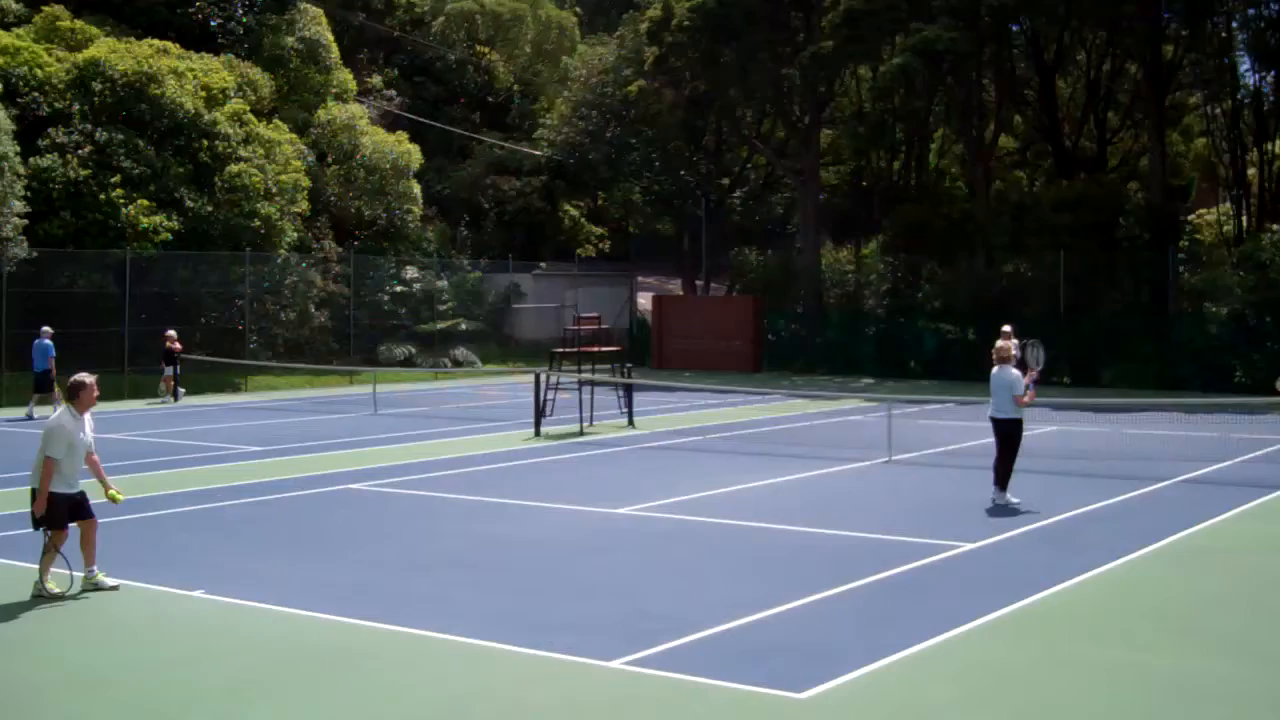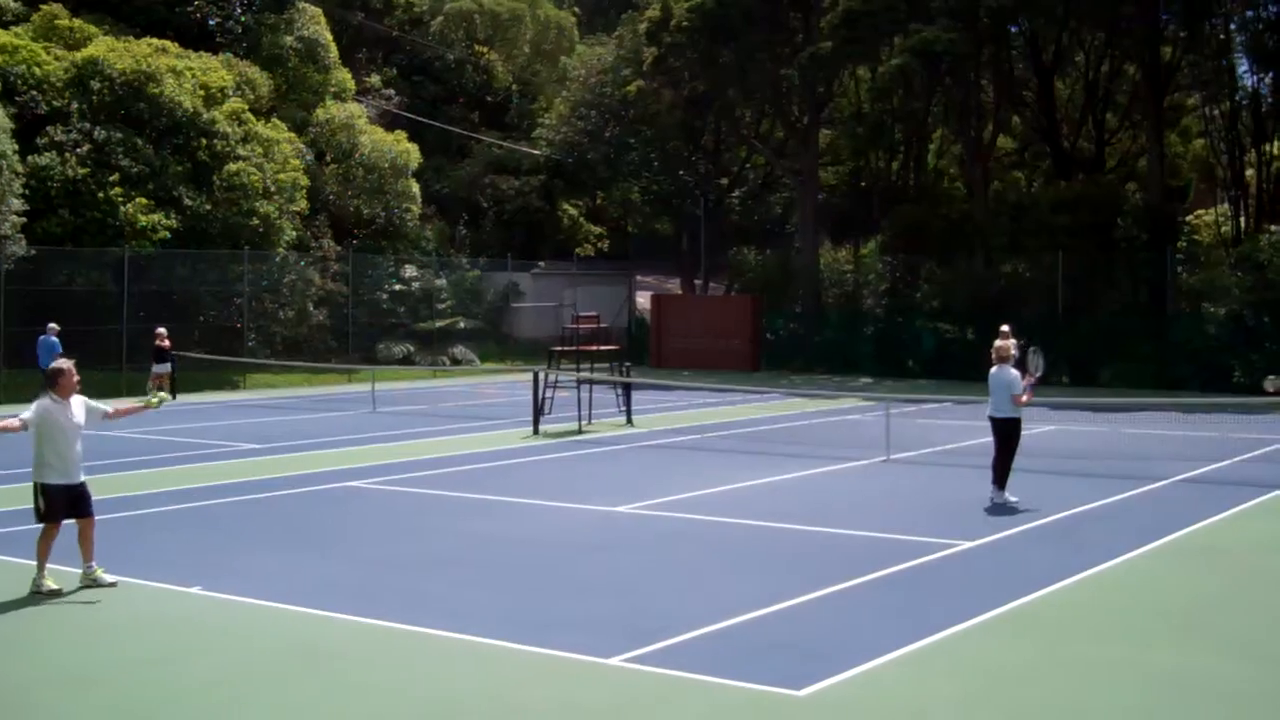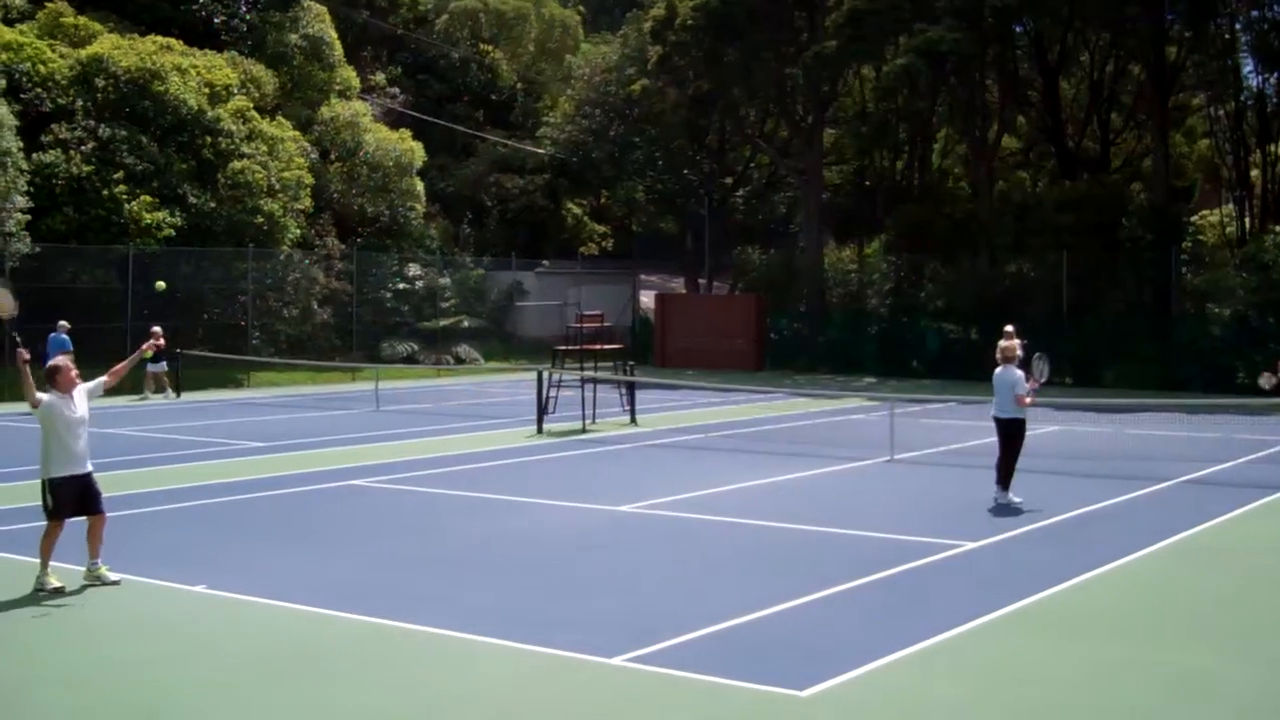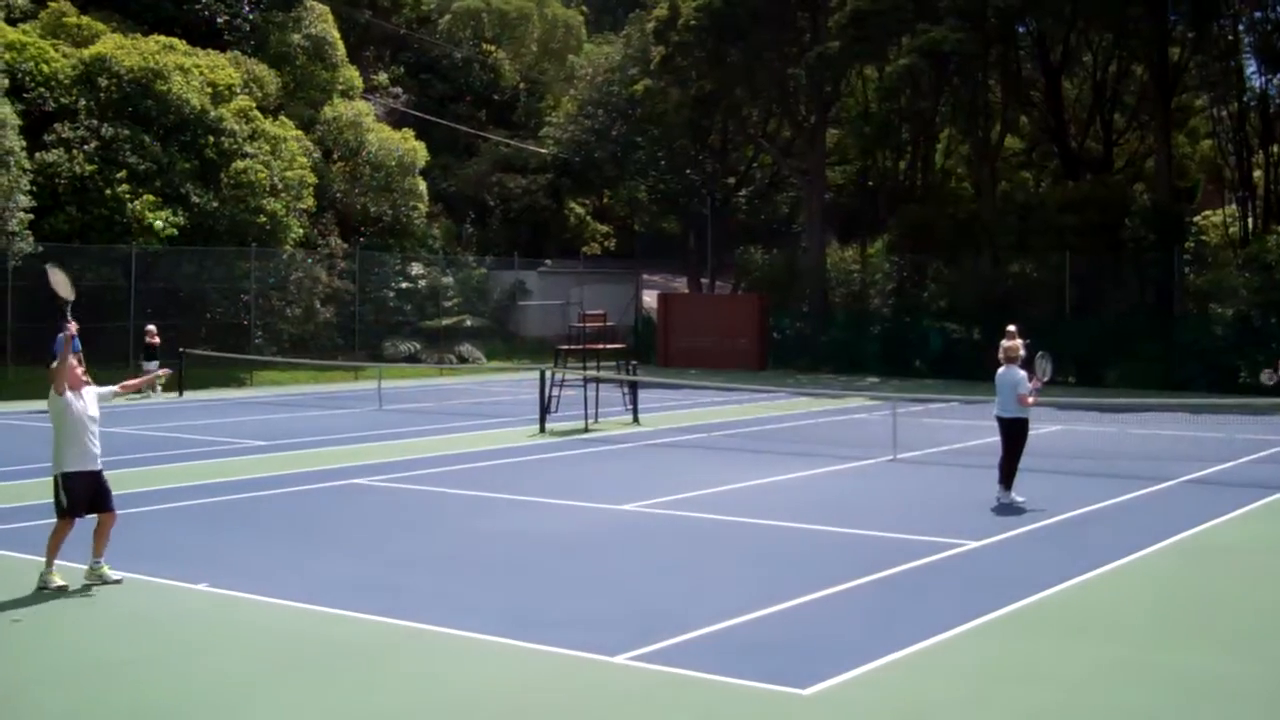
dt=0.2s
person 1, frame 1
left shoulder: (86, 419)
right shoulder: (62, 423)
left elbow: (90, 456)
right elbow: (49, 462)
left wrist: (106, 485)
right wrist: (41, 499)
left hip: (72, 487)
right hip: (51, 489)
left knee: (90, 523)
right knee: (59, 533)
left ankle: (91, 575)
right ankle: (42, 582)
person 1, frame 2
left shoulder: (80, 402)
right shoulder: (43, 408)
left elbow: (111, 413)
right elbow: (19, 423)
left wrist: (143, 407)
left hip: (75, 478)
right hip: (49, 480)
left knee: (87, 521)
right knee: (52, 527)
left ankle: (90, 571)
right ankle: (40, 579)
person 1, frame 3
left shoulder: (81, 392)
right shoulder: (47, 402)
left elbow: (111, 377)
right elbow: (30, 396)
left wrist: (138, 354)
right wrist: (24, 368)
left hip: (83, 471)
right hip: (56, 475)
left knee: (98, 518)
right knee: (56, 525)
left ankle: (94, 569)
right ankle: (43, 576)
person 1, frame 4
left shoulder: (92, 392)
right shoulder: (60, 398)
left elbow: (121, 388)
right elbow: (60, 377)
left wrist: (151, 377)
right wrist: (67, 342)
left hip: (93, 468)
right hip: (69, 471)
left knee: (108, 516)
right knee: (66, 522)
left ankle: (96, 567)
right ankle: (47, 573)
